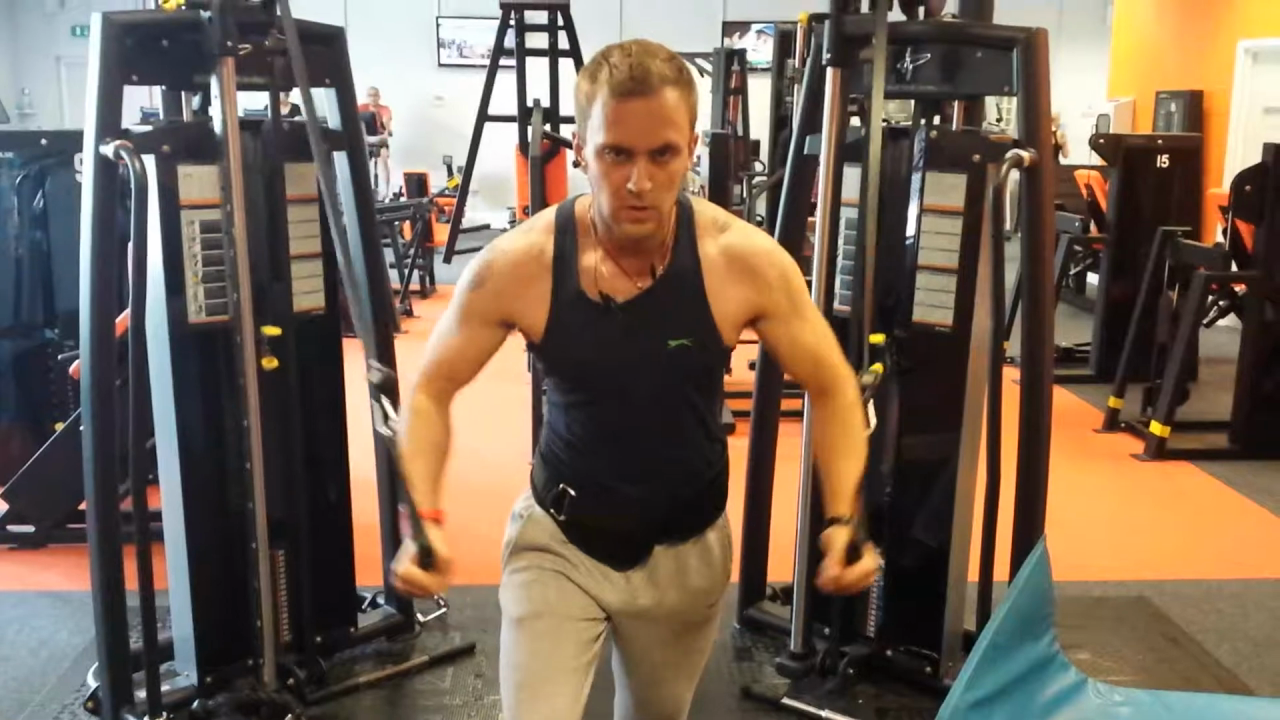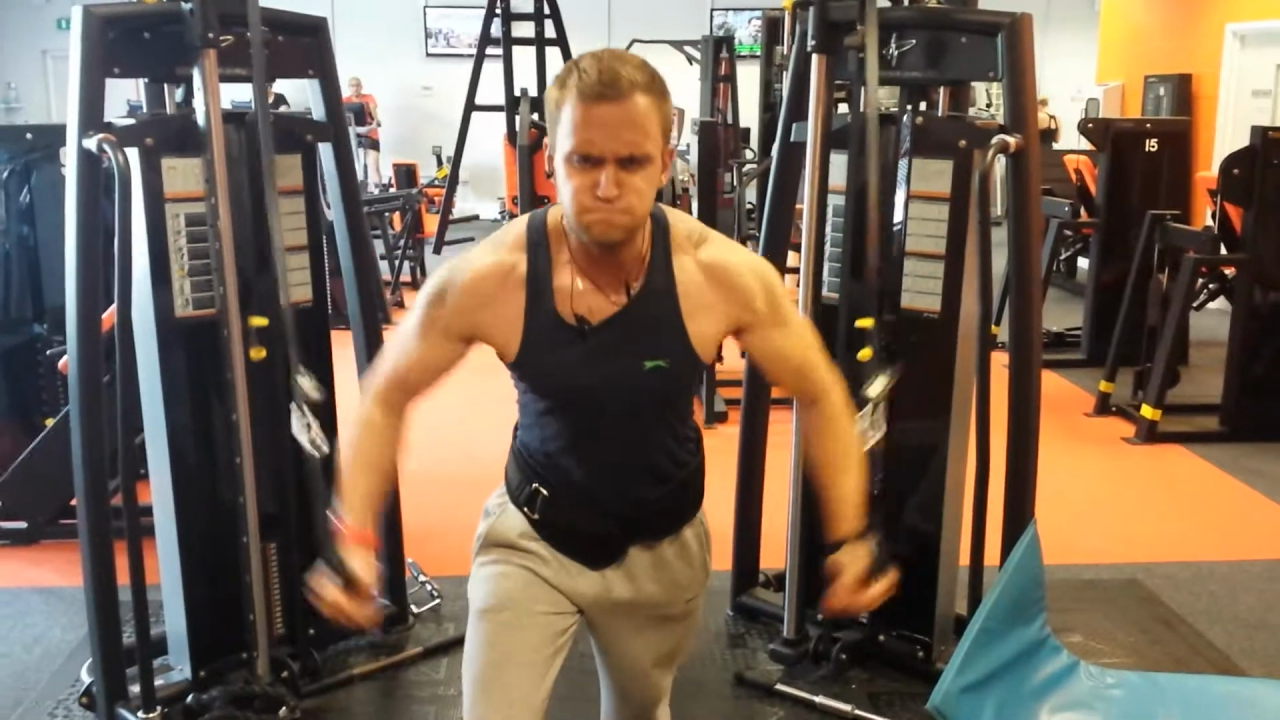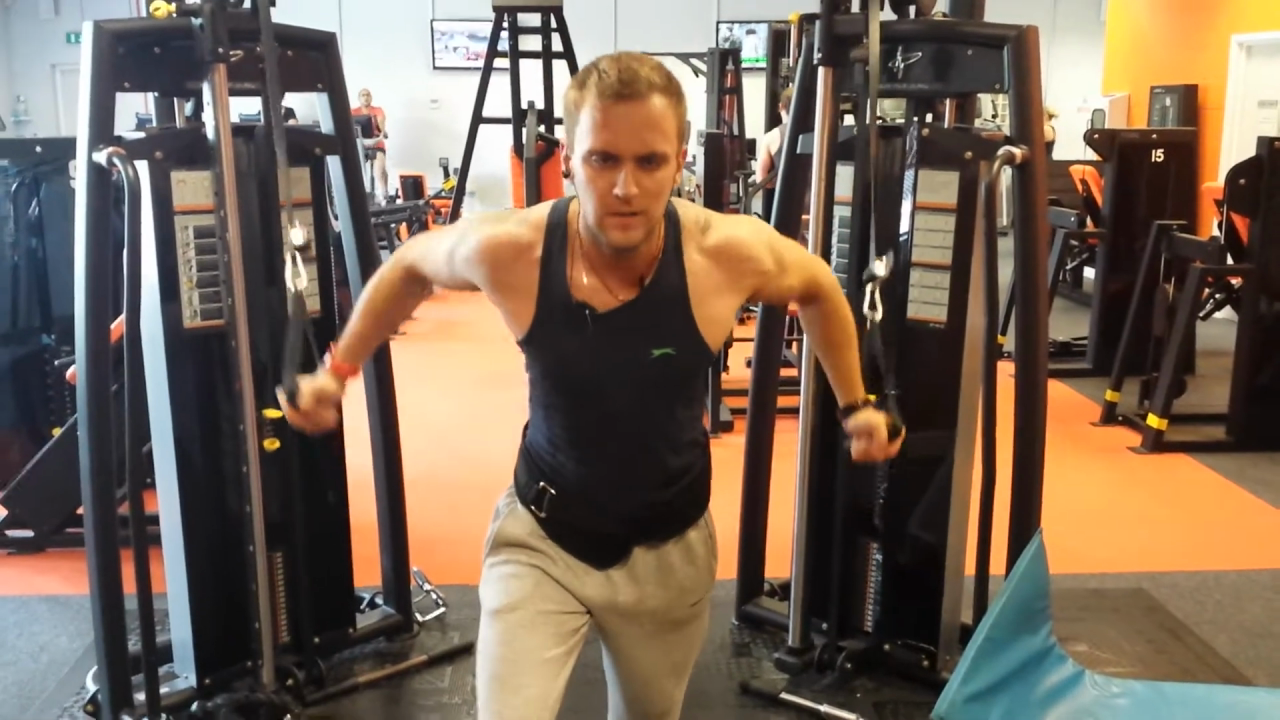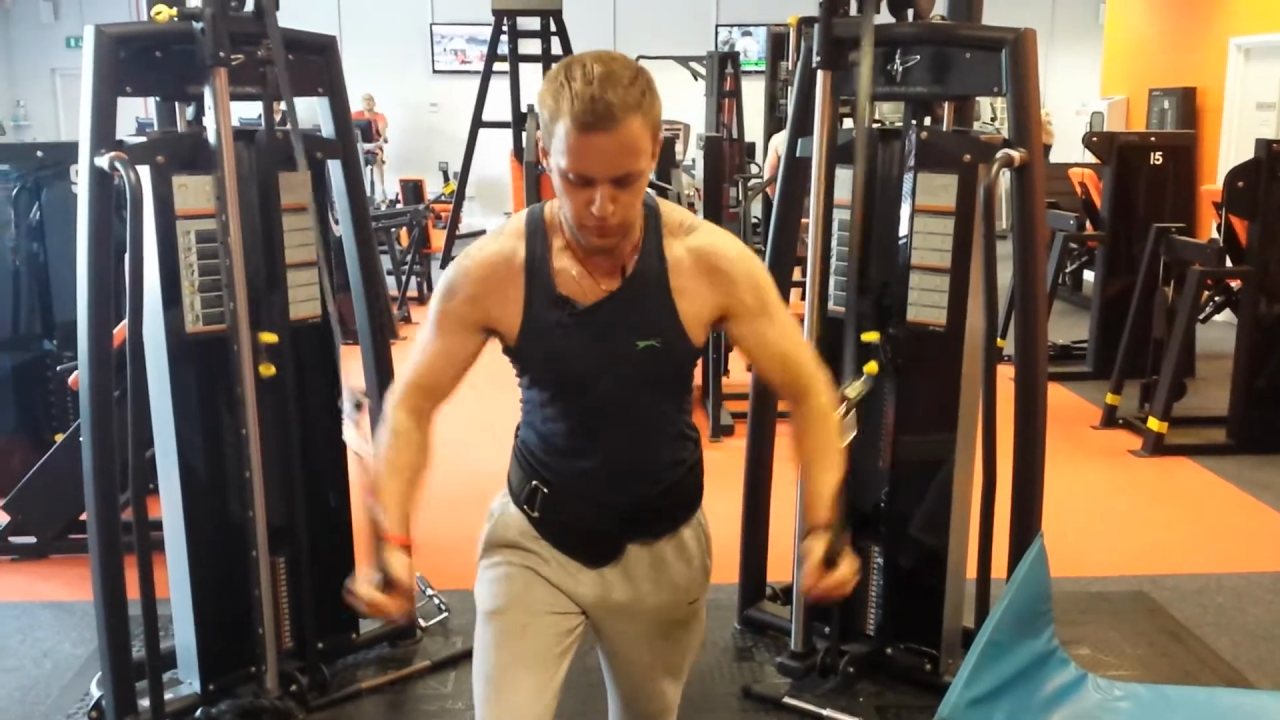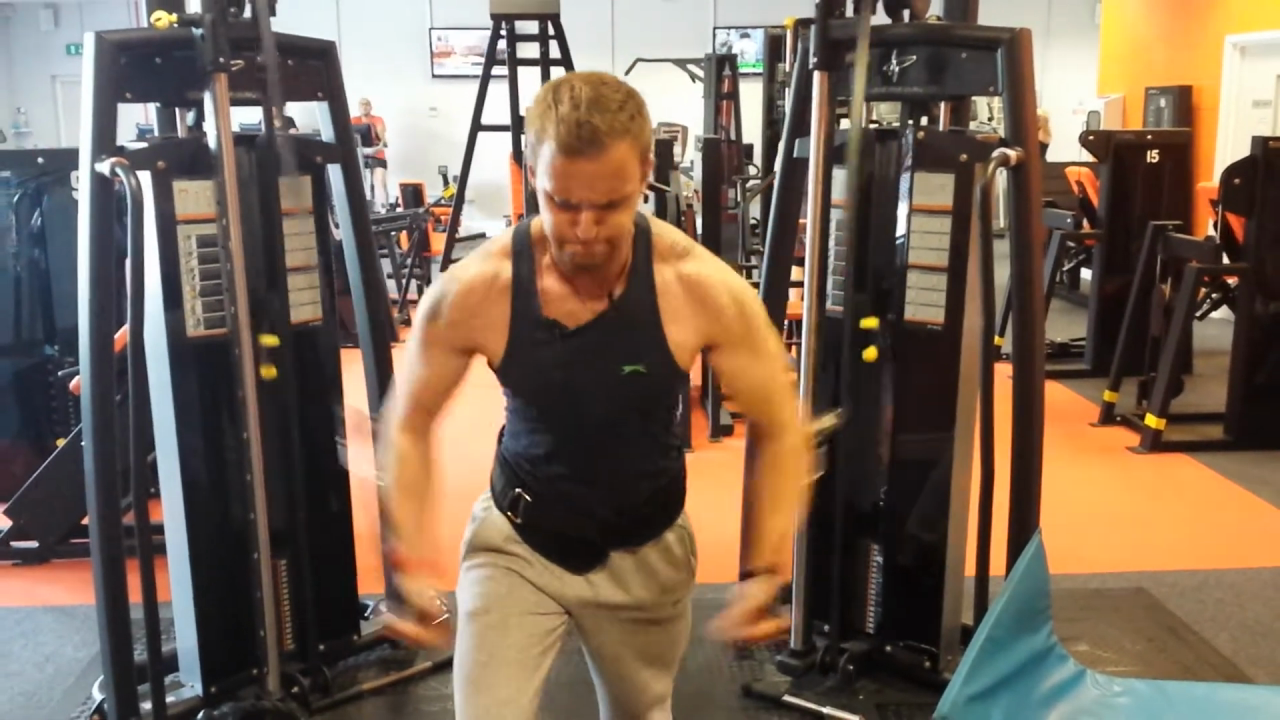
dt=1s
person 1, frame 1
left shoulder: (746, 259)
right shoulder: (518, 264)
left elbow: (831, 388)
right elbow: (430, 390)
left wrist: (841, 520)
right wrist: (426, 522)
left hip: (686, 546)
right hip: (560, 540)
person 1, frame 2
left shoulder: (725, 275)
right shoulder: (485, 277)
left elbow: (818, 394)
right elbow: (385, 394)
left wrist: (850, 538)
right wrist: (355, 541)
left hip: (662, 543)
right hip: (533, 533)
person 1, frame 3
left shoulder: (730, 252)
right shoulder: (506, 248)
left elbow: (818, 287)
right elbow: (410, 265)
left wrist: (855, 406)
right wrist: (337, 373)
left hip: (669, 544)
right hip: (541, 536)
person 1, frame 4
left shoulder: (711, 261)
right shoulder: (492, 270)
left elbow: (809, 392)
right elbow: (411, 406)
left wrist: (821, 532)
right wrist: (393, 544)
left hip: (661, 541)
right hip: (535, 536)
person 1, frame 5
left shoulder: (704, 287)
right shoulder: (474, 289)
left elbow: (782, 427)
right elbow: (408, 424)
left wrist: (767, 570)
right wrist: (413, 565)
left hip: (646, 545)
right hip: (517, 539)
